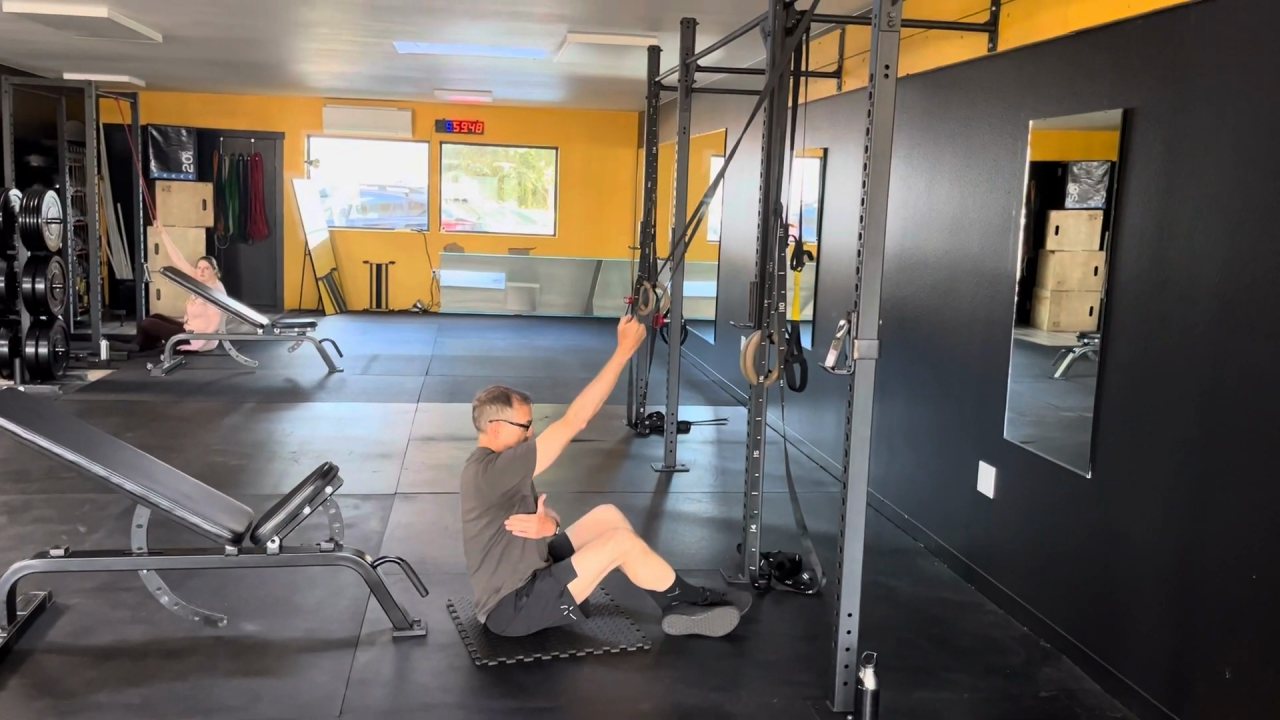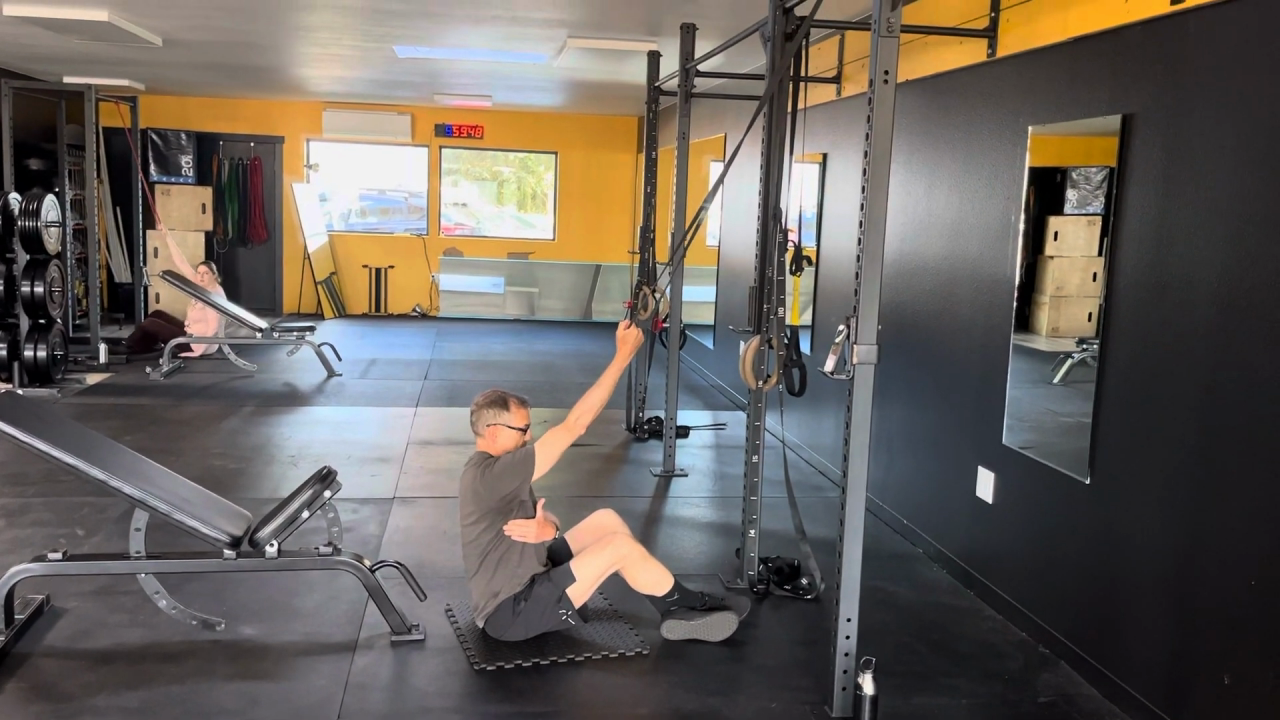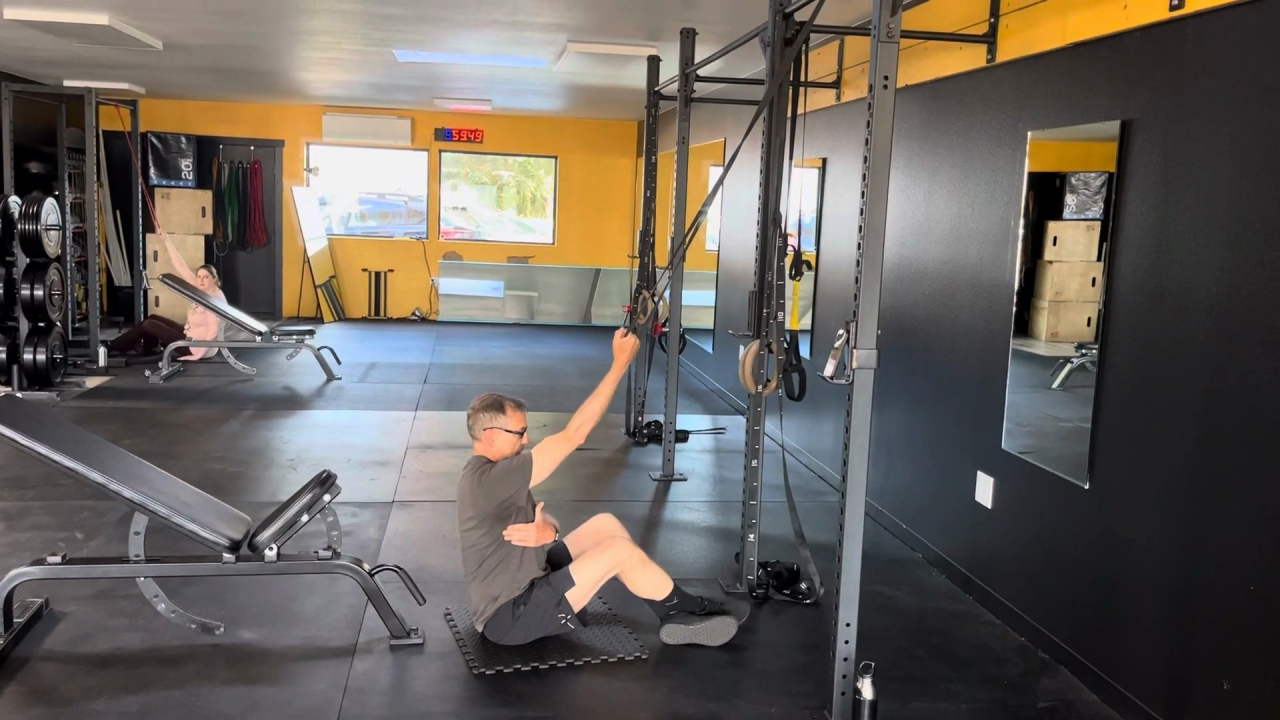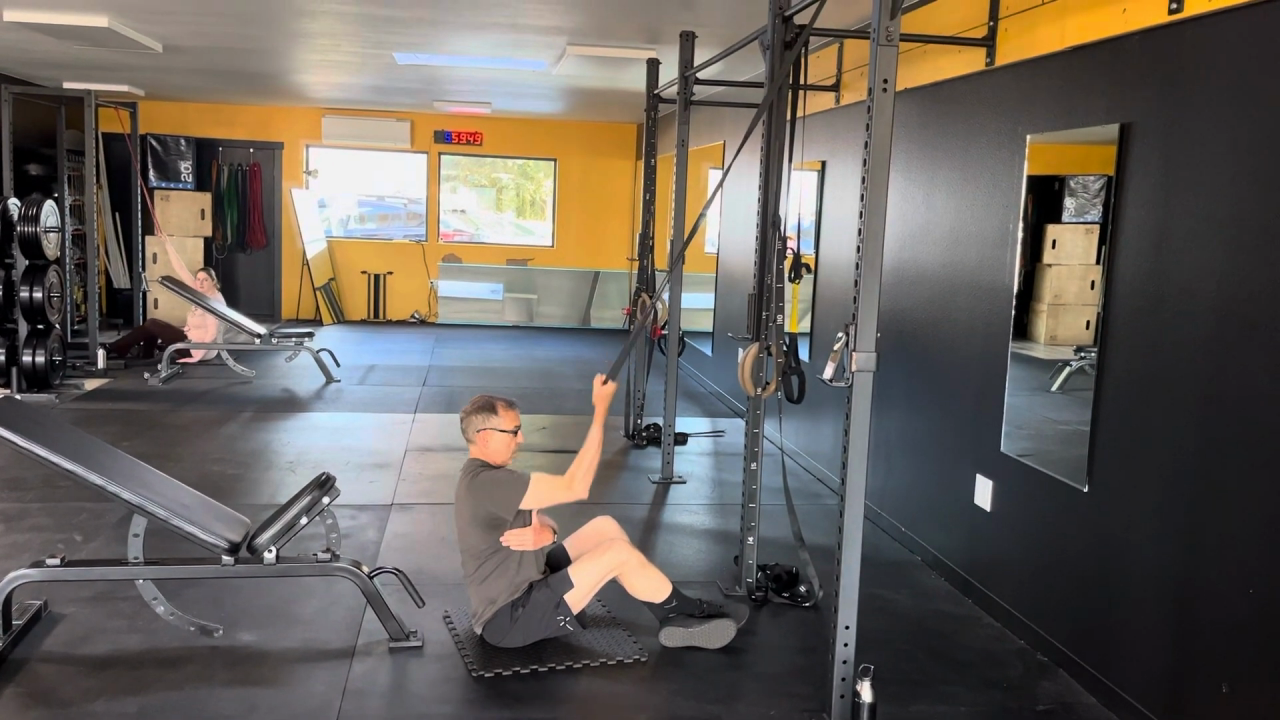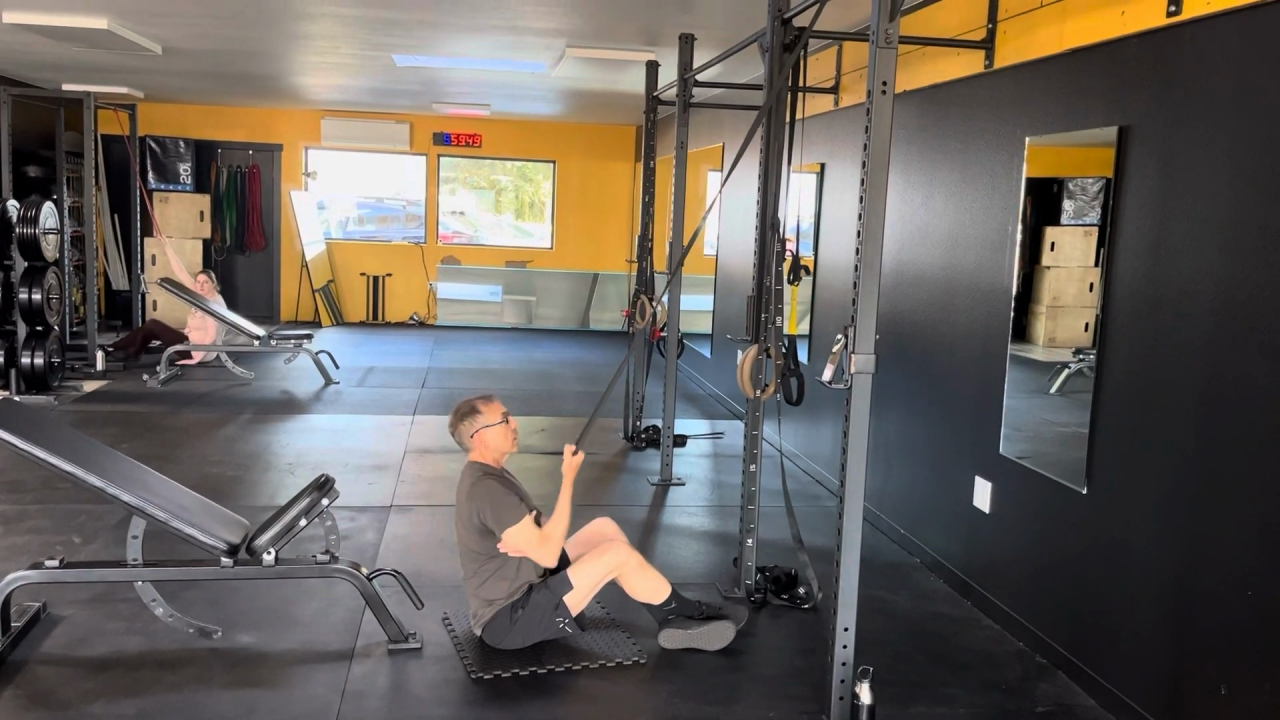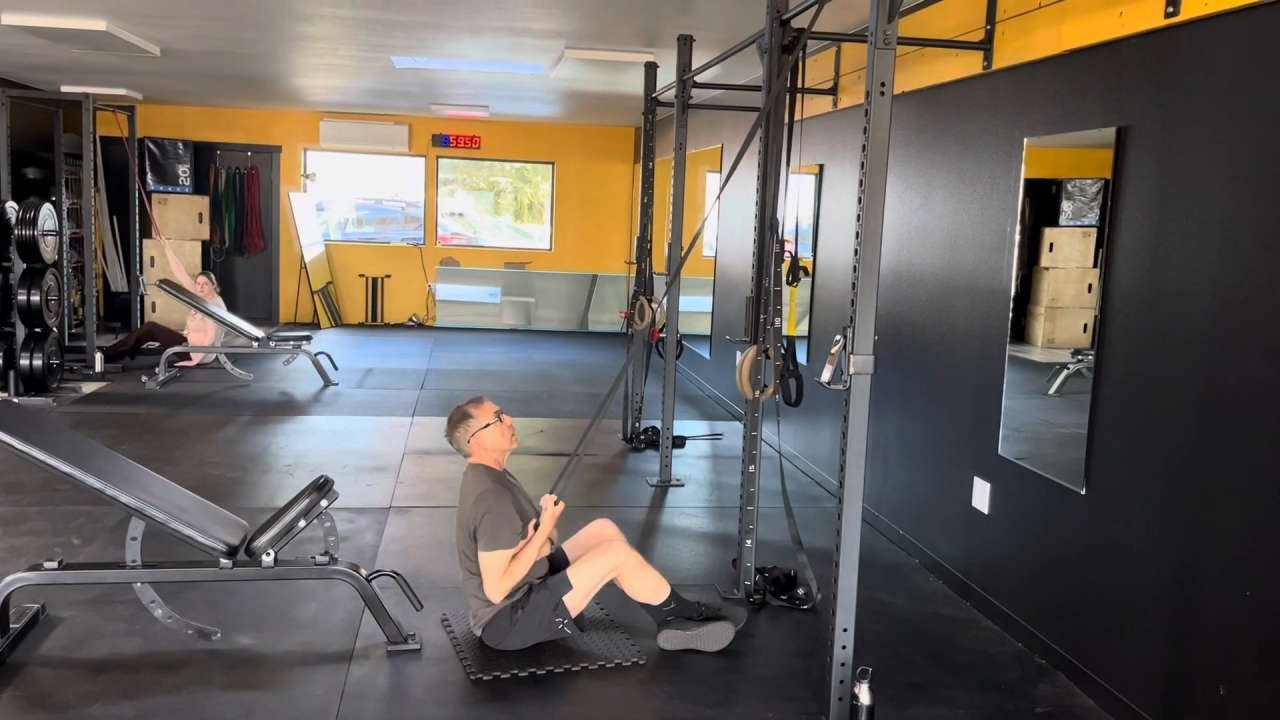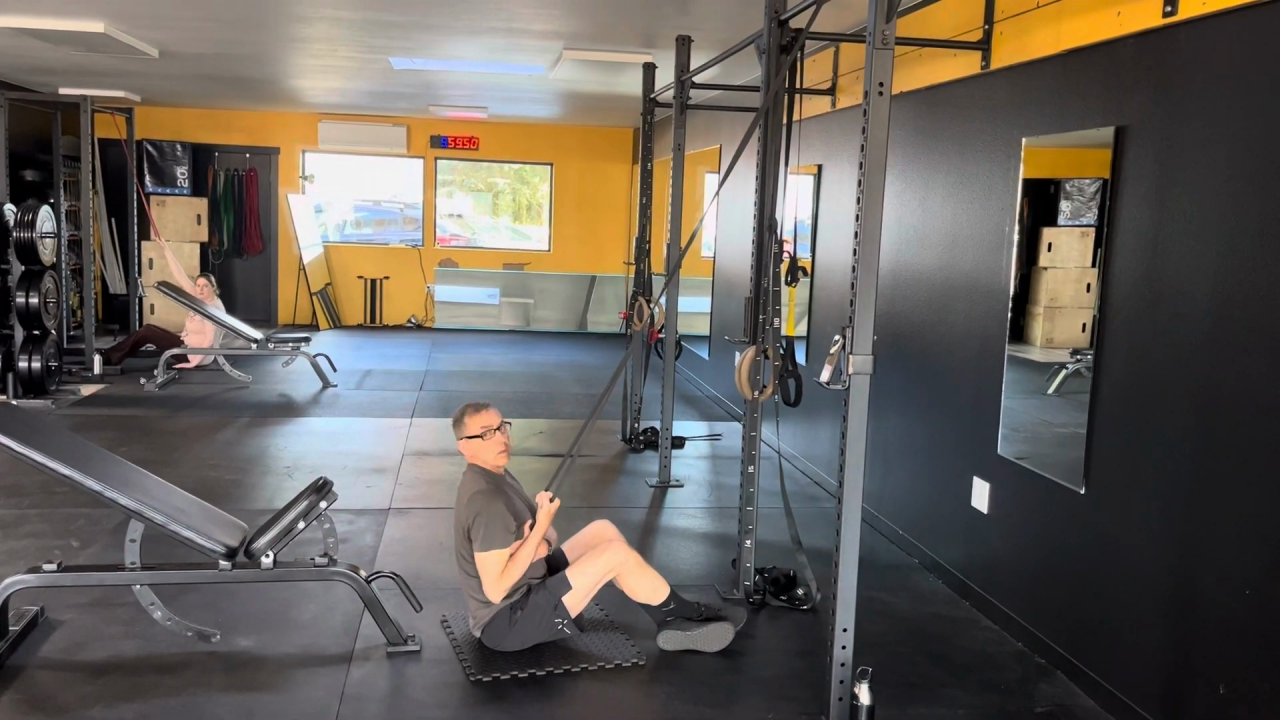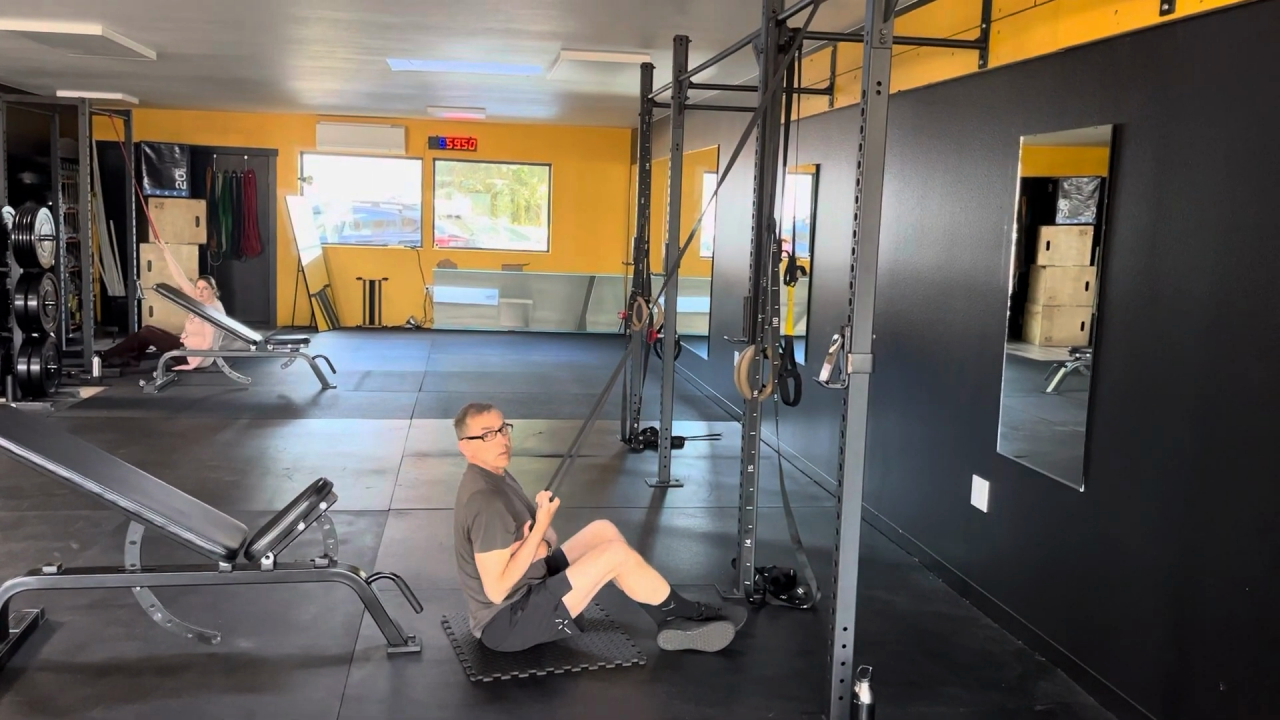
dt=0.3s
person 1, frame 1
left shoulder: (493, 465)
right shoulder: (495, 470)
left elbow: (544, 513)
right elbow: (574, 421)
left wrist: (548, 525)
right wrist: (624, 350)
left hip: (524, 579)
right hip: (512, 608)
left knee: (606, 516)
right knee: (621, 541)
left ankle: (680, 604)
right ankle: (693, 599)
person 1, frame 2
left shoulder: (490, 470)
right shoulder: (494, 475)
left elbow: (542, 516)
right elbow: (574, 426)
left wrist: (549, 529)
right wrist: (623, 355)
left hip: (523, 583)
right hip: (511, 613)
left knee: (605, 520)
right knee: (620, 546)
left ankle: (679, 608)
right ankle: (693, 606)
person 1, frame 3
left shoulder: (490, 474)
right shoulder: (491, 479)
left elbow: (540, 517)
right elbow: (573, 436)
left wrist: (548, 531)
right wrist: (620, 364)
left hip: (522, 587)
right hip: (510, 617)
left knee: (604, 524)
right knee: (619, 549)
left ankle: (679, 612)
right ankle: (694, 609)
person 1, frame 4
left shoulder: (486, 475)
right shoulder: (487, 484)
left elbow: (540, 517)
right elbow: (575, 488)
left wrist: (545, 535)
right wrist: (600, 411)
left hip: (522, 585)
right hip: (508, 618)
left knee: (605, 527)
right knee: (619, 552)
left ankle: (677, 616)
right ankle: (694, 614)
person 1, frame 5
left shoulder: (488, 474)
right shoulder: (486, 489)
left elbow: (542, 536)
right elbow: (550, 555)
left wrist: (539, 538)
right wrist: (568, 479)
left hip: (520, 591)
right hip: (508, 620)
left knee: (603, 528)
right knee: (617, 553)
left ankle: (675, 619)
right ankle: (695, 614)
person 1, frame 6
left shoulder: (493, 476)
right shoulder: (492, 497)
left elbow: (547, 534)
right elbow: (496, 589)
left wrist: (544, 543)
right wrist: (543, 532)
left hip: (525, 589)
right hip: (507, 621)
left knee: (603, 530)
right knee: (617, 553)
left ankle: (675, 620)
right ankle: (694, 614)
person 1, frame 7
left shoulder: (496, 476)
right shoulder: (485, 500)
left elbow: (548, 535)
right elbow: (495, 589)
left wrist: (542, 546)
right wrist: (540, 529)
left hip: (523, 592)
right hip: (506, 622)
left knee: (602, 530)
right knee: (616, 553)
left ankle: (674, 621)
right ankle: (693, 614)
person 1, frame 8
left shoulder: (497, 477)
right shoulder: (484, 500)
left elbow: (548, 536)
right elbow: (496, 589)
left wrist: (542, 545)
right wrist: (541, 527)
left hip: (526, 588)
right hip: (506, 622)
left knee: (602, 531)
right knee: (616, 554)
left ankle: (675, 621)
right ankle: (694, 615)
